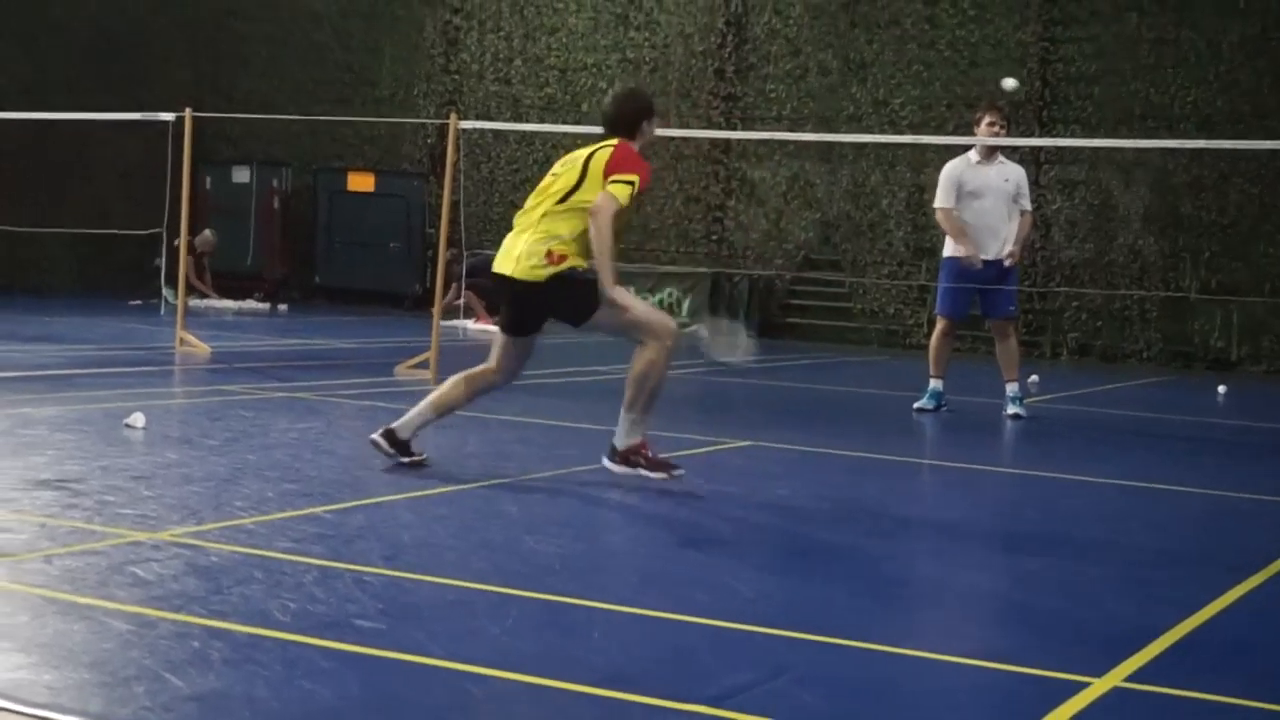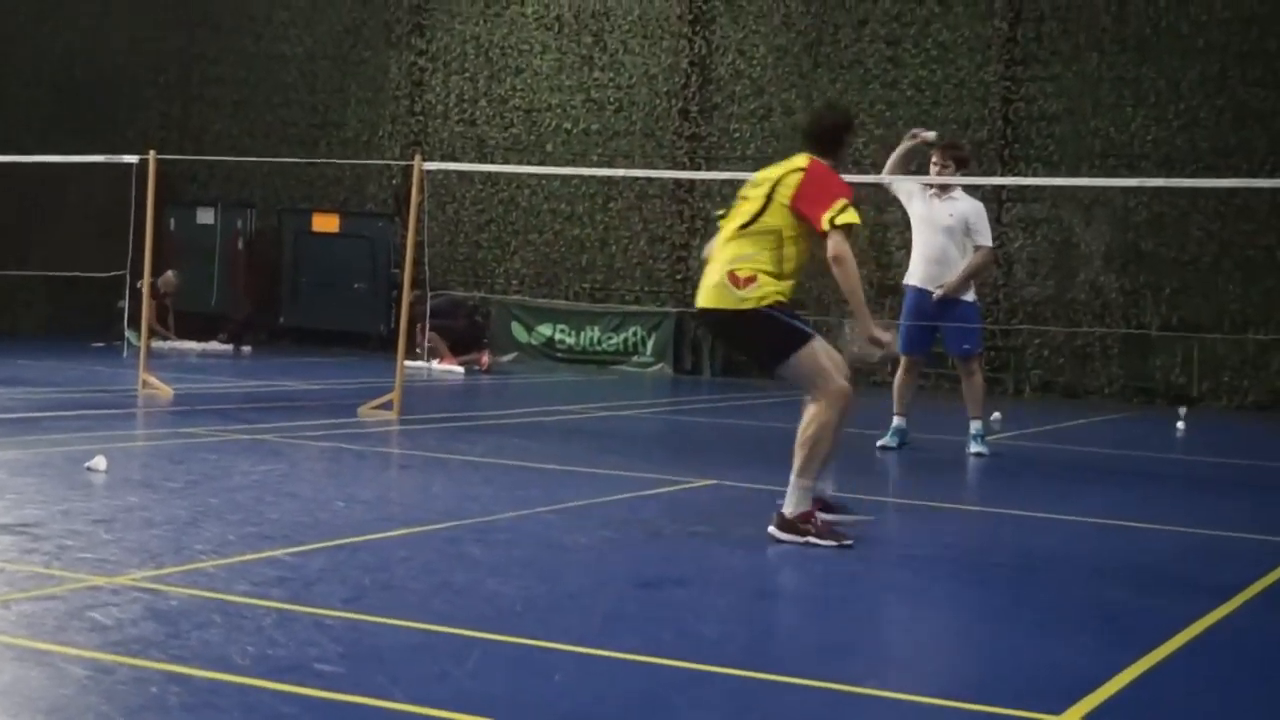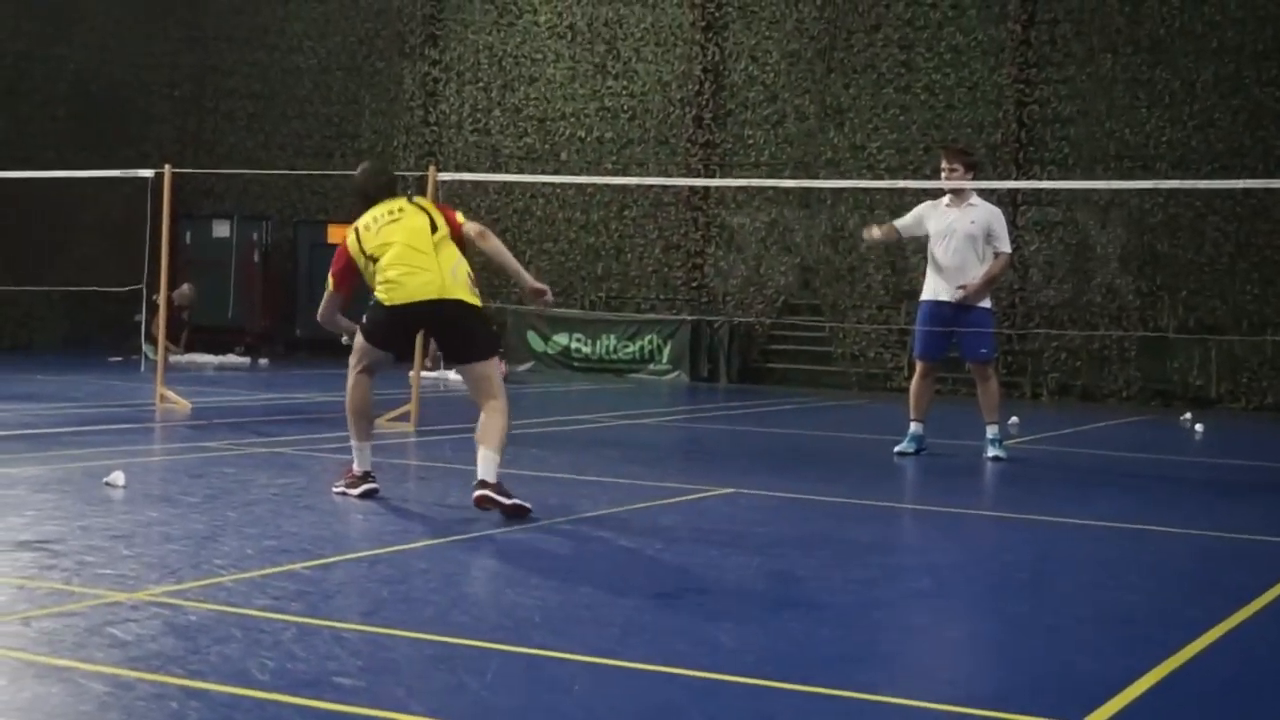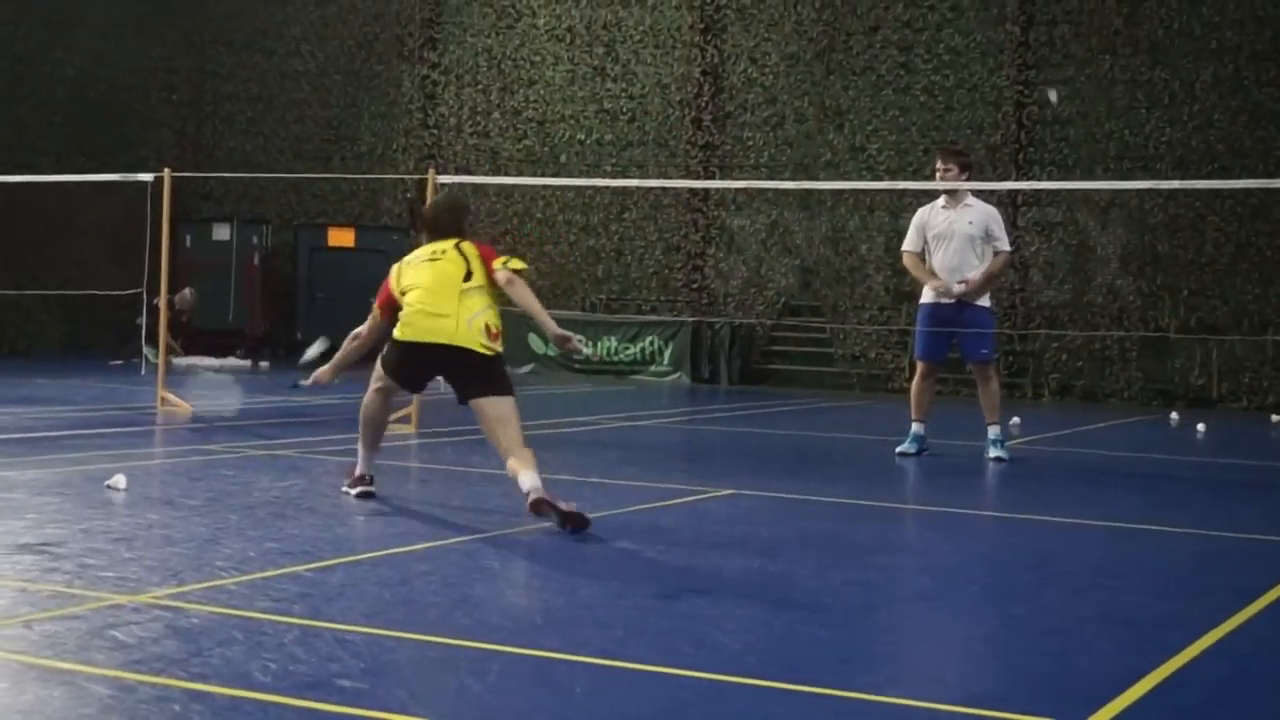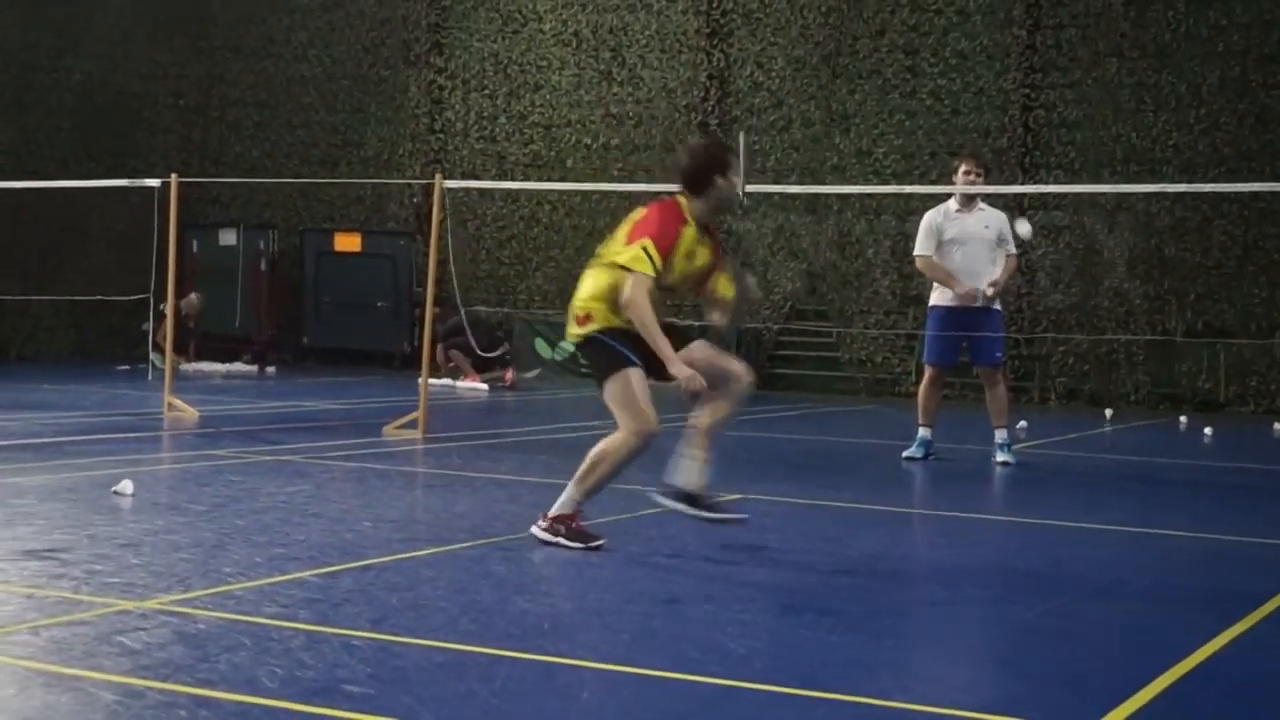
dt=1s
person 1, frame 1
left shoulder: (581, 159)
right shoulder: (627, 162)
right elbow: (600, 213)
left wrist: (611, 293)
right wrist: (609, 285)
left hip: (515, 264)
right hip: (550, 267)
left knee: (497, 370)
right knee: (662, 333)
left ankle: (397, 432)
right ankle: (628, 444)
person 1, frame 2
left shoulder: (771, 176)
right shoulder: (824, 180)
left elbow: (710, 248)
right elbow: (838, 253)
right wrist: (867, 325)
left hip: (716, 299)
right hip: (748, 299)
left knee: (831, 376)
right knee: (834, 391)
left ankle: (810, 492)
right ankle: (793, 515)
person 1, frame 3
left shoulder: (354, 237)
right shoulder: (427, 207)
left elbow: (325, 316)
right elbow: (478, 235)
left wrist: (352, 329)
right wrist: (526, 279)
left hip: (398, 296)
right hip: (455, 298)
left knee: (360, 368)
right knee: (492, 400)
left ankle: (360, 473)
right ankle: (488, 482)
person 1, frame 4
left shoulder: (403, 268)
right shoulder: (479, 253)
left elbow: (368, 334)
right elbow: (511, 281)
left wrist: (331, 369)
right wrist: (550, 327)
left hip: (415, 336)
right hip: (474, 343)
left knee: (380, 387)
right knee: (512, 448)
left ankle: (363, 475)
right ankle: (537, 494)
person 1, frame 5
left shoulder: (707, 237)
right shoulder: (661, 220)
left elbow: (721, 297)
right elbow: (633, 296)
left wrist: (720, 306)
right wrist: (673, 361)
left hip: (637, 328)
right hip: (602, 324)
left knee: (736, 376)
right knee: (641, 427)
left ankle: (684, 485)
right ankle: (557, 517)
person 2, frame 1
left shoulder: (1016, 172)
right shoulder: (956, 168)
left elbow: (1025, 213)
right elbow: (942, 213)
left wrist: (1018, 247)
right wrist: (966, 246)
left hip: (1001, 263)
right hip: (961, 260)
left knee: (1004, 327)
right knee: (945, 325)
left ankle: (1013, 395)
right ankle: (935, 390)
person 2, frame 2
left shoulder: (972, 207)
right shoulder: (916, 195)
left elbow: (986, 253)
right elbow: (888, 173)
left wrist: (958, 282)
right wrist: (907, 145)
left hip: (958, 300)
right hip: (919, 295)
left knee: (968, 366)
right knee: (908, 362)
left ankle: (976, 433)
right ankle: (898, 428)
person 2, frame 3
left shoulder: (990, 213)
right shoulder: (929, 210)
left elbow: (1004, 257)
right elbow: (897, 229)
left wrist: (979, 285)
right wrist: (879, 232)
left hip: (974, 306)
right hip: (934, 302)
left knee: (983, 370)
right knee: (924, 368)
left ankle: (993, 437)
right ankle: (915, 434)
person 2, frame 4
left shoulder: (986, 213)
right shoulder: (926, 214)
left elbow: (1003, 255)
right elbow: (910, 253)
left wrist: (980, 280)
right wrist: (930, 281)
left hip: (975, 305)
right hip: (934, 303)
left knee: (984, 370)
right knee: (925, 369)
left ankle: (994, 438)
right ankle: (917, 434)
person 2, frame 5
left shoulder: (997, 218)
right shoulder: (935, 216)
left elbow: (1011, 255)
right elbow: (922, 261)
left wrist: (1001, 280)
right wrist: (956, 287)
left hip: (987, 308)
right hip: (945, 307)
left knee: (993, 374)
right knee: (933, 373)
left ankle: (1001, 442)
right ankle: (924, 438)
